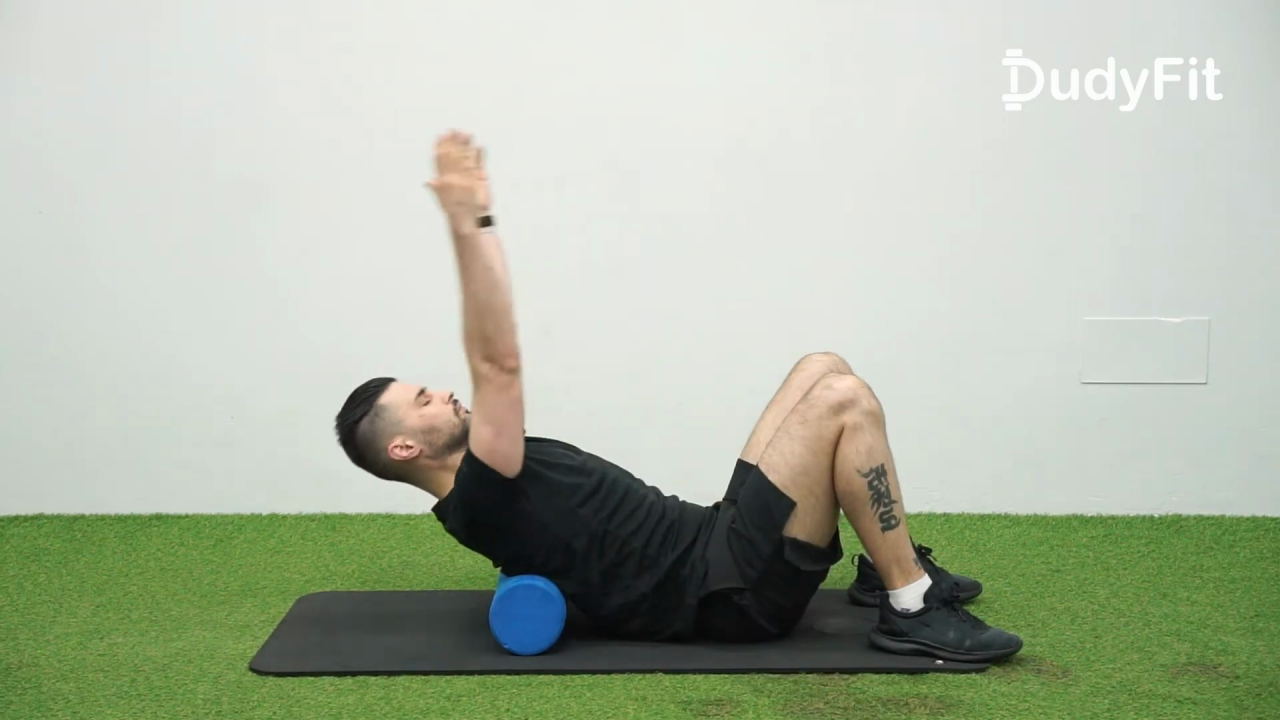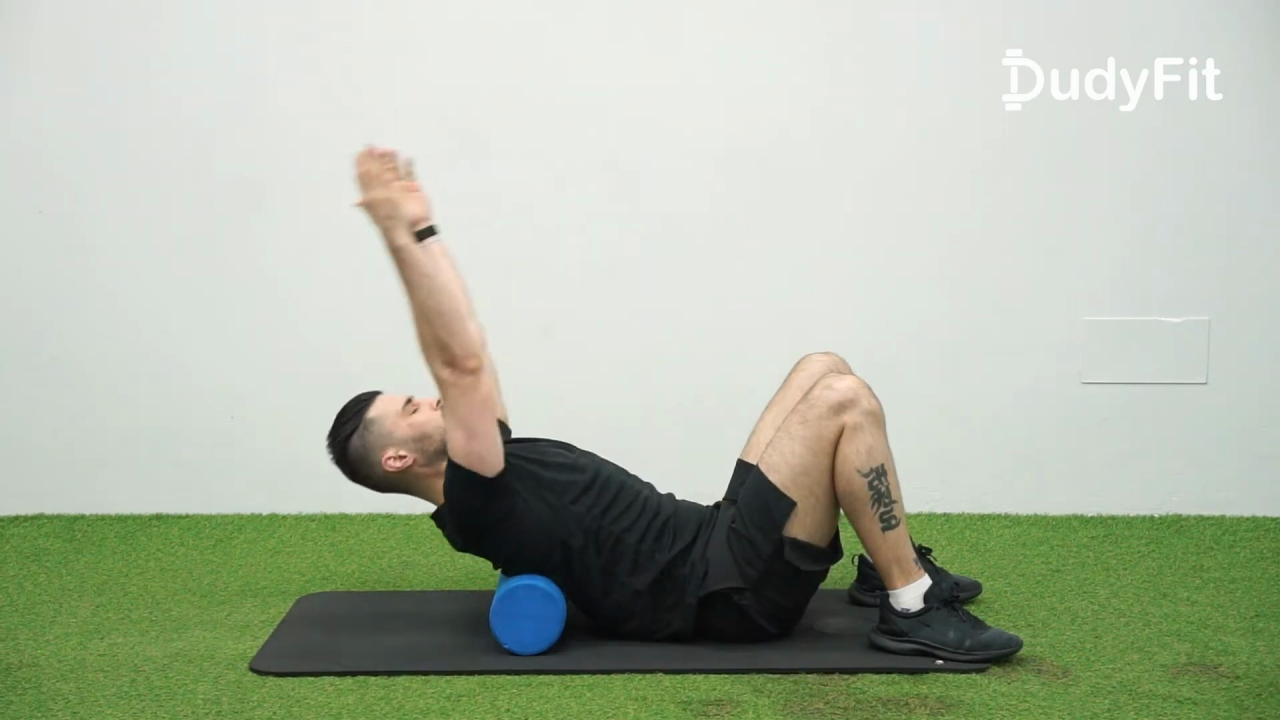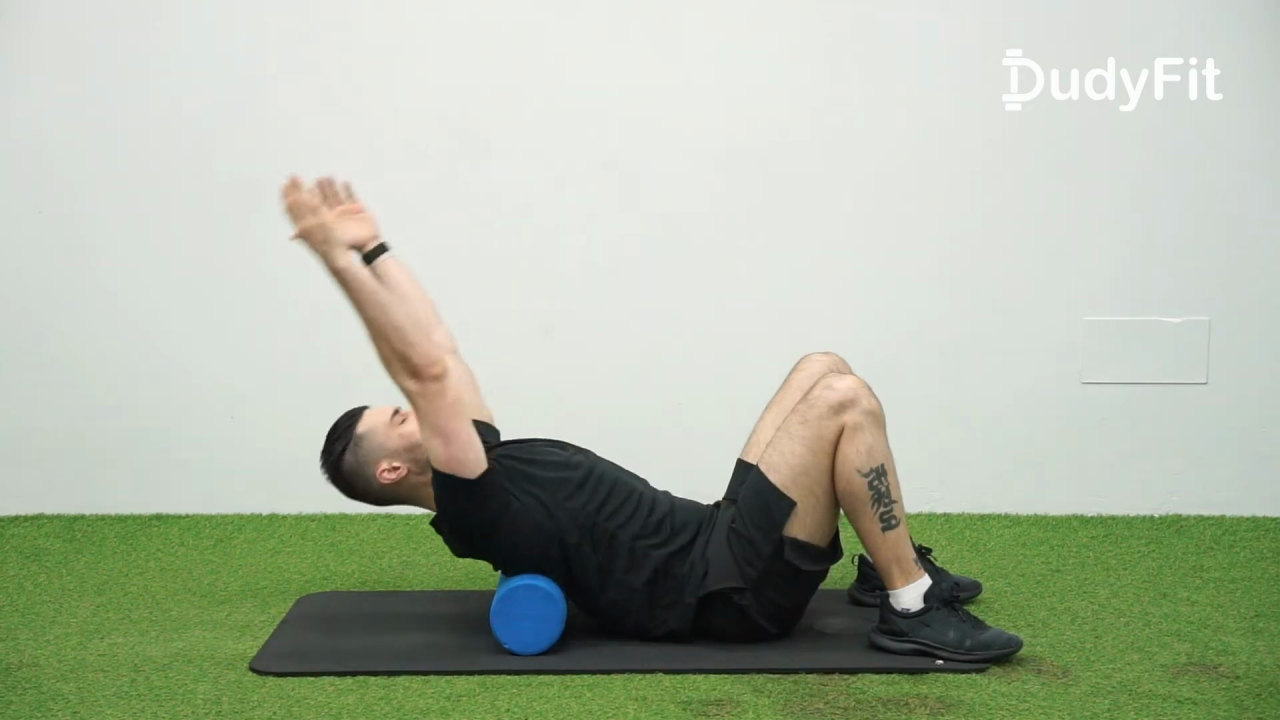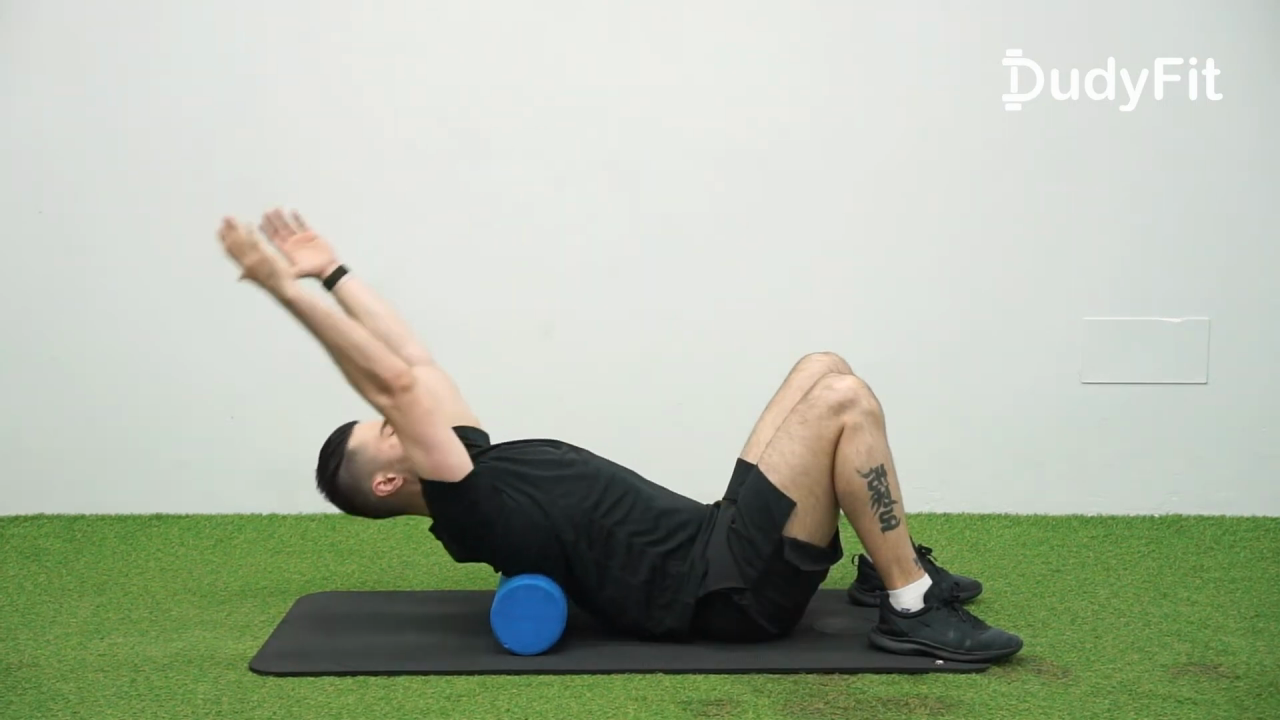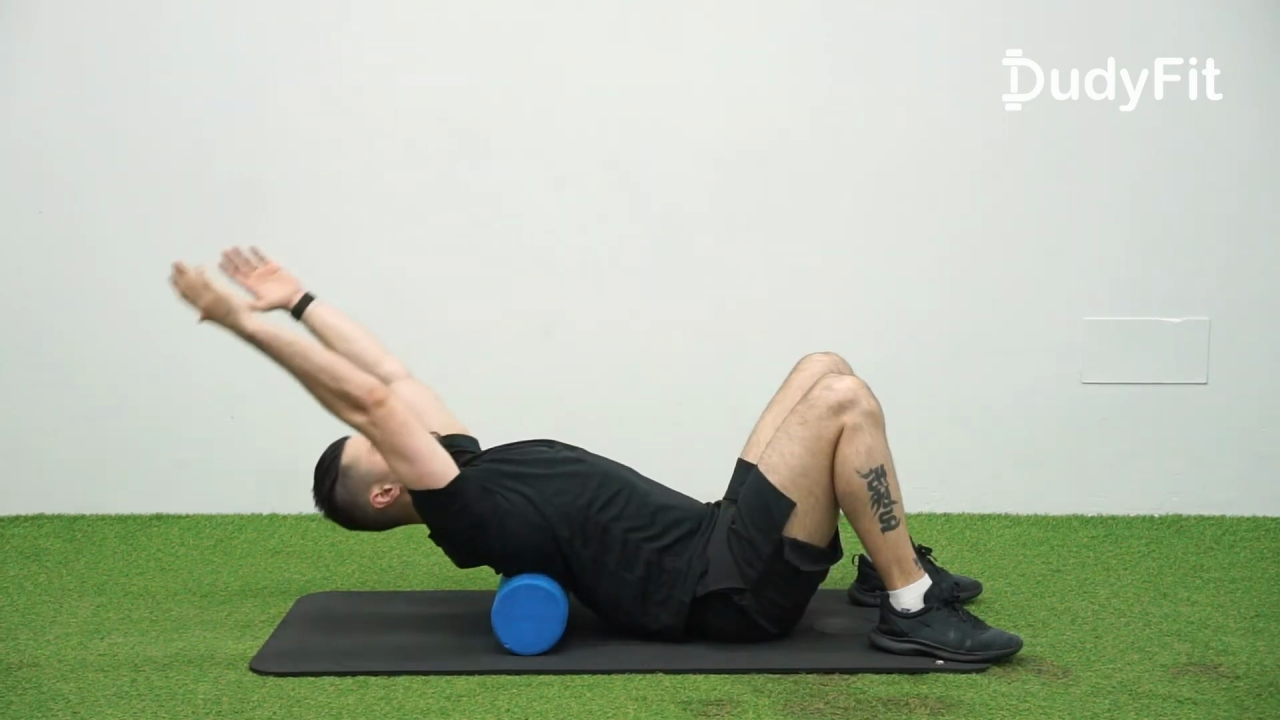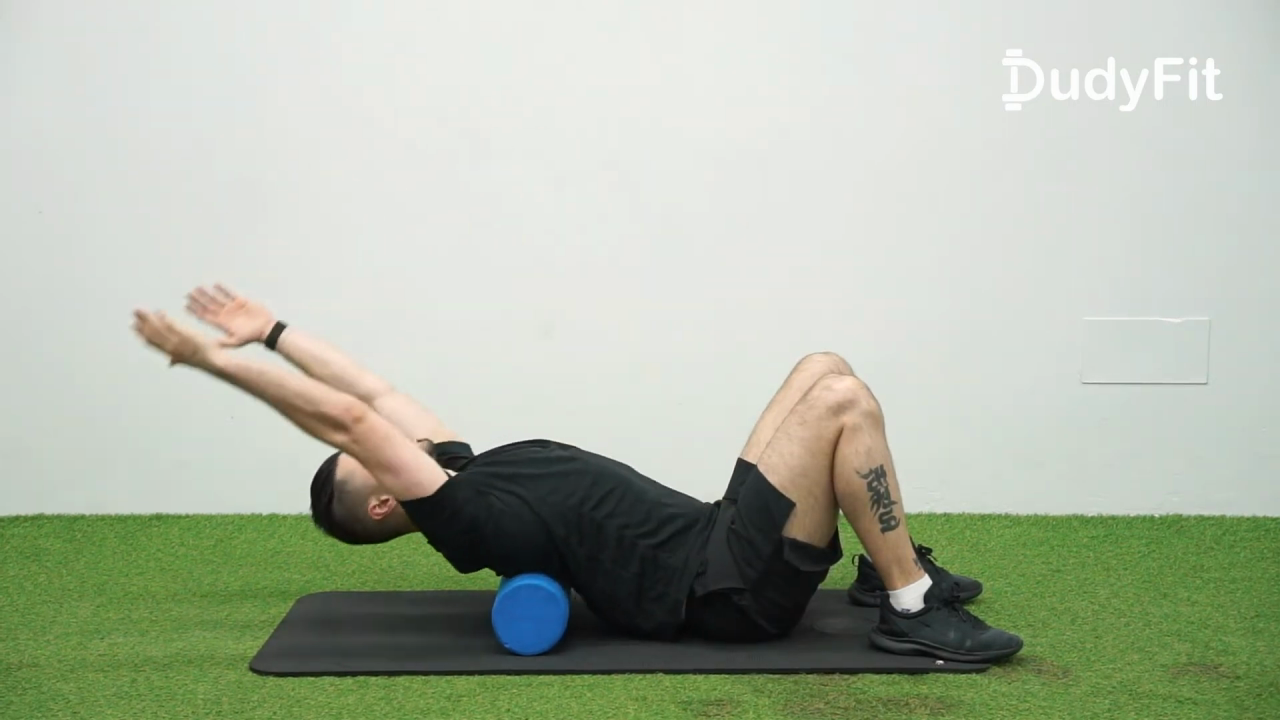
dt=0.1s
person 1, frame 1
left shoulder: (490, 464)
right shoulder: (481, 501)
left elbow: (496, 359)
right elbow: (499, 363)
left wrist: (477, 220)
right wrist: (466, 228)
left hip: (712, 546)
right hip: (730, 590)
left knee: (823, 371)
right knee: (844, 403)
left ankle: (897, 570)
right ankle: (912, 610)
person 1, frame 2
left shoulder: (496, 467)
right shoulder: (478, 510)
left elbow: (462, 356)
right elbow: (459, 365)
left wrist: (420, 231)
right wrist: (401, 239)
left hip: (723, 549)
right hip: (728, 589)
left knee: (822, 373)
right knee: (843, 400)
left ankle: (887, 570)
right ankle: (912, 613)
person 1, frame 3
left shoulder: (479, 470)
right shoulder: (472, 507)
left elbow: (434, 357)
right elbow: (425, 372)
left wrist: (370, 251)
right wrist: (337, 260)
left hip: (711, 551)
right hip: (729, 591)
left knee: (823, 370)
right knee: (844, 401)
left ankle: (891, 571)
right ankle: (912, 612)
person 1, frame 4
left shoulder: (483, 470)
right shoulder: (474, 516)
left elbow: (414, 367)
right elbow: (393, 385)
left wrist: (331, 275)
right wrist: (287, 289)
left hip: (719, 547)
right hip: (728, 588)
left knee: (823, 372)
right knee: (841, 402)
left ankle: (887, 571)
right ankle: (913, 611)
person 1, frame 5
left shoulder: (466, 474)
right shoulder: (469, 514)
left elbow: (393, 380)
right elbow: (369, 400)
left wrist: (298, 302)
right wrist: (243, 322)
left hip: (708, 545)
right hip: (727, 590)
left knee: (823, 370)
right knee: (842, 401)
left ankle: (890, 571)
right ankle: (911, 607)
person 1, frame 6
left shoulder: (469, 475)
right shoulder: (465, 520)
left elbow: (376, 396)
right elbow: (350, 420)
left wrist: (269, 334)
right wrist: (215, 361)
left hip: (719, 547)
right hip: (729, 583)
left knee: (824, 373)
right knee: (841, 403)
left ankle: (891, 571)
right ankle: (912, 611)
